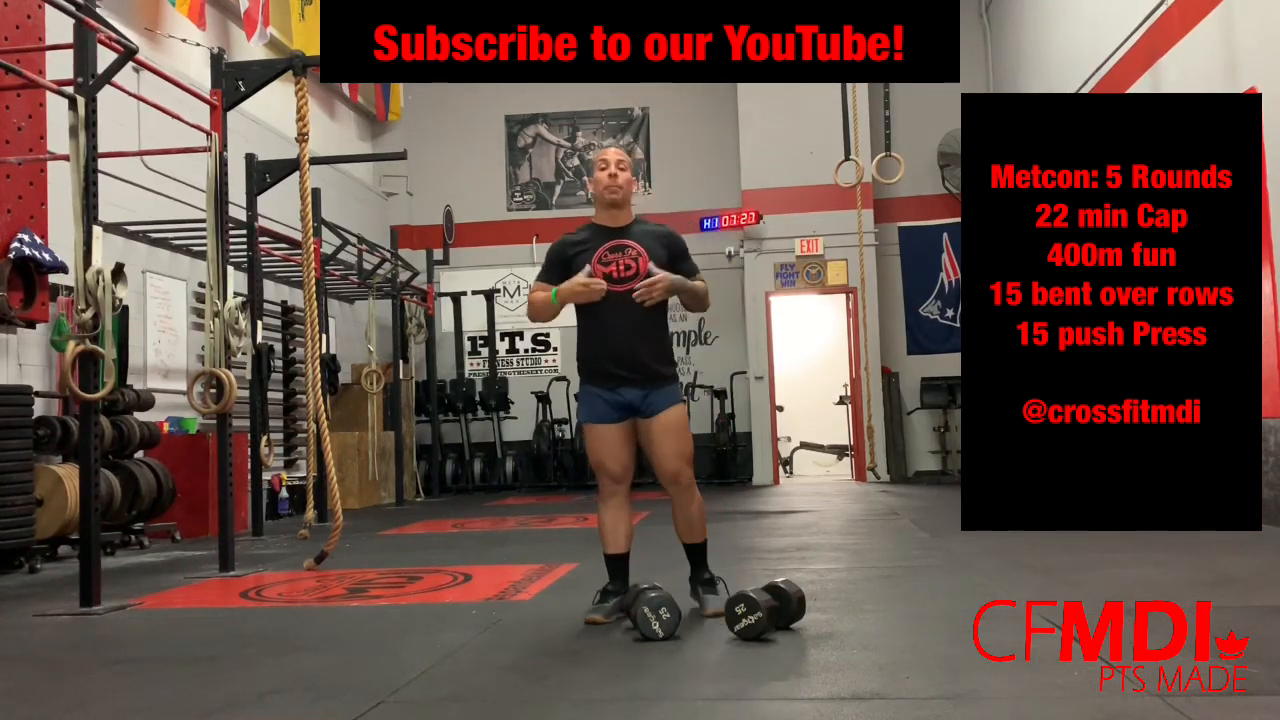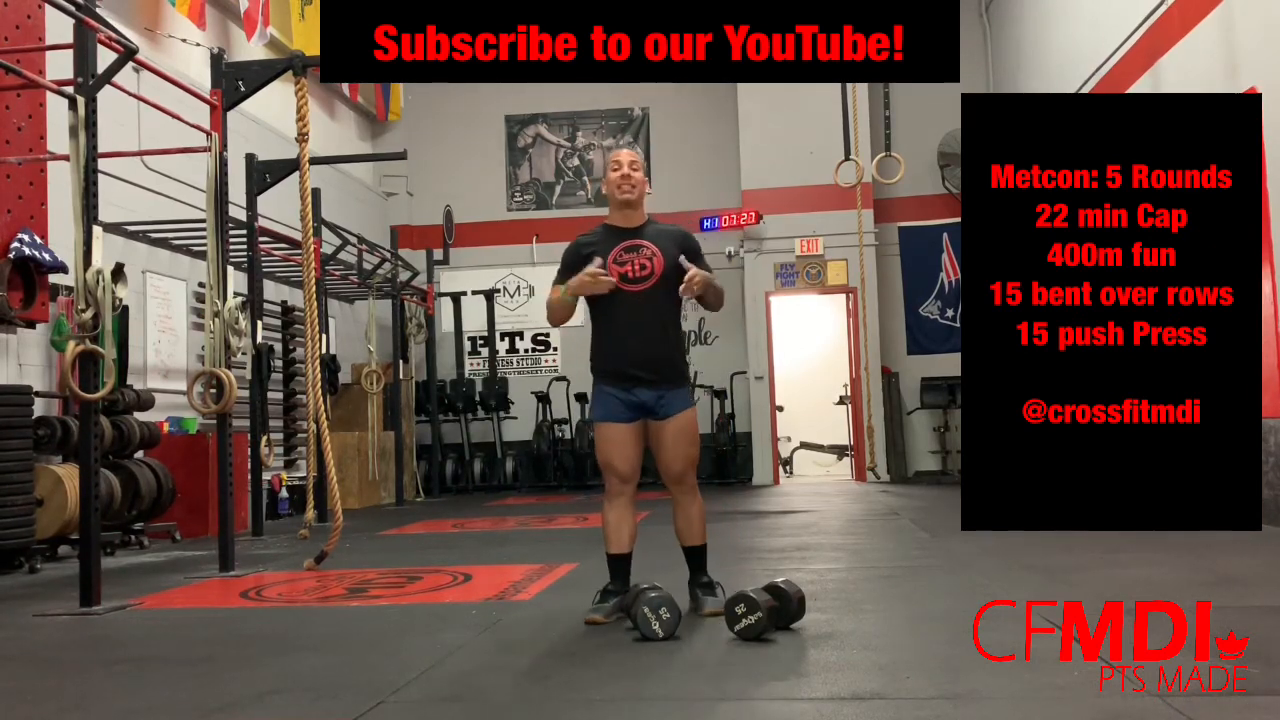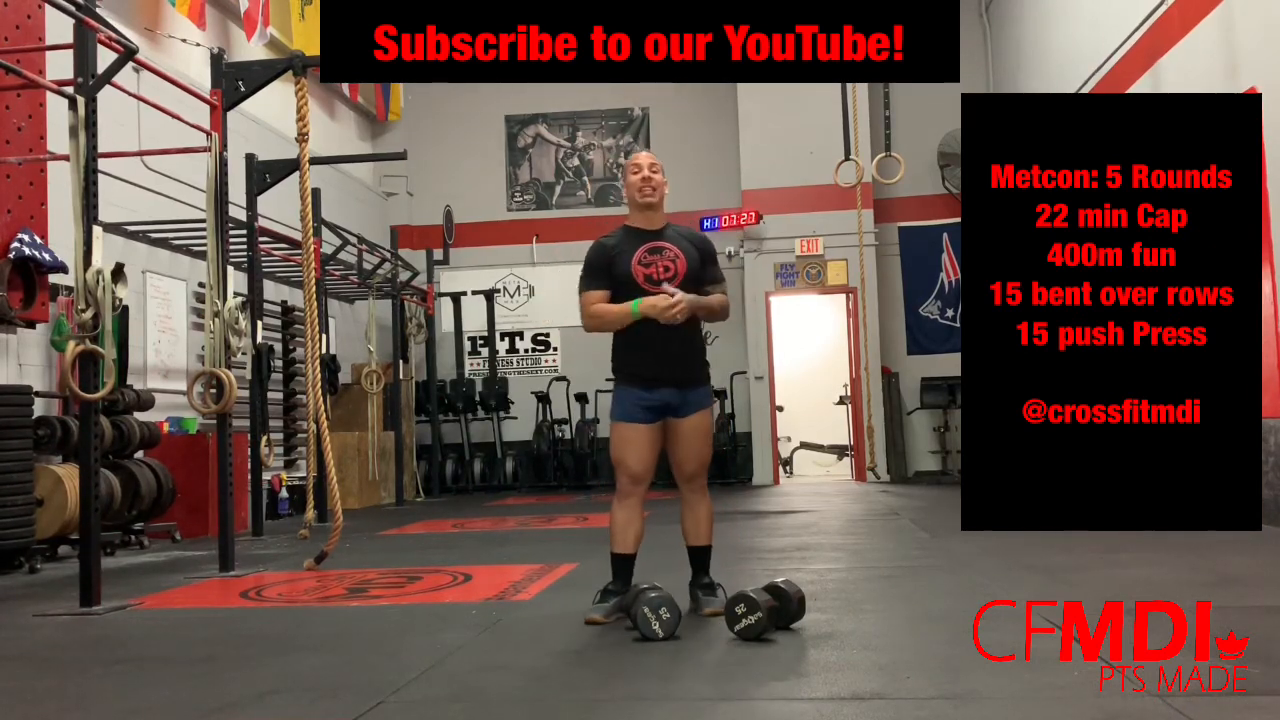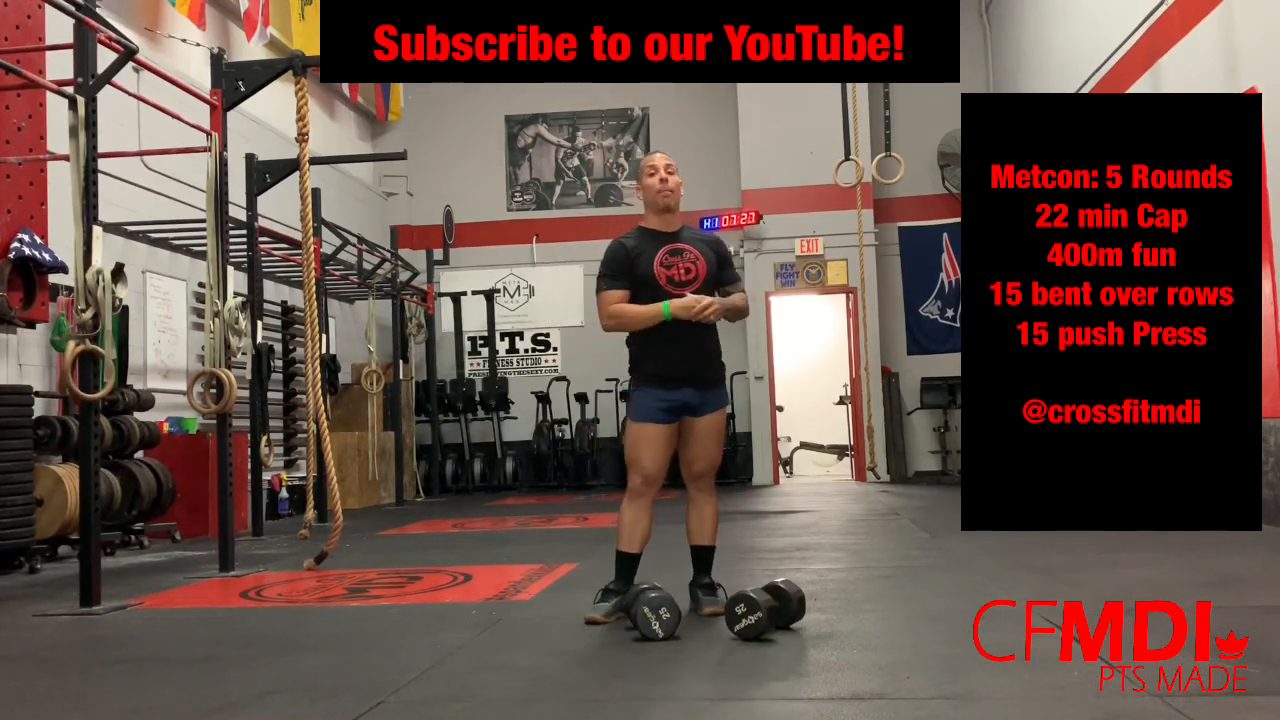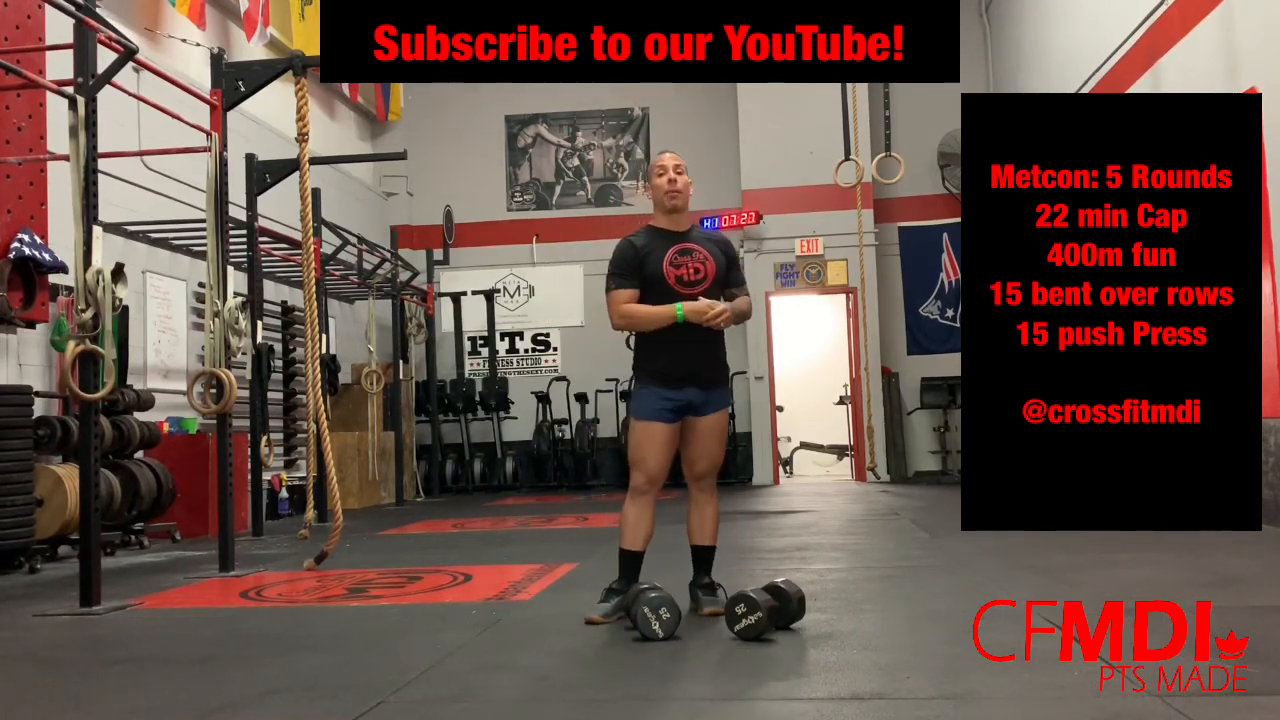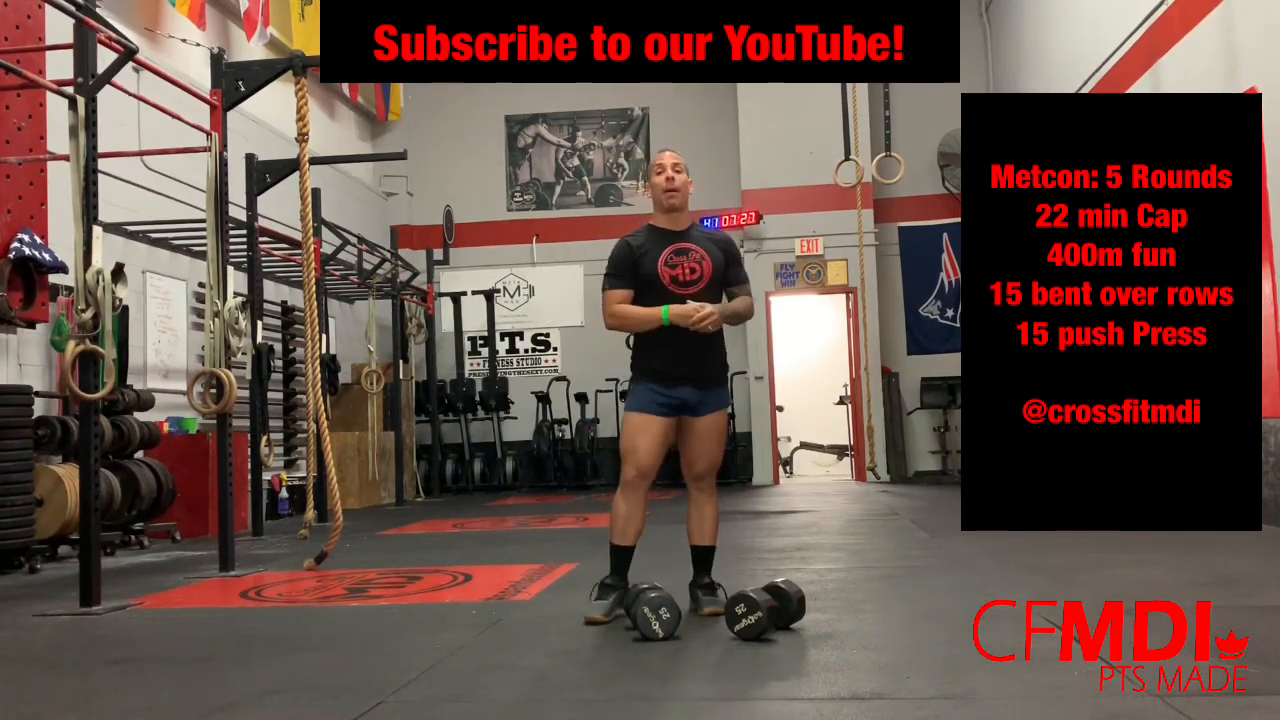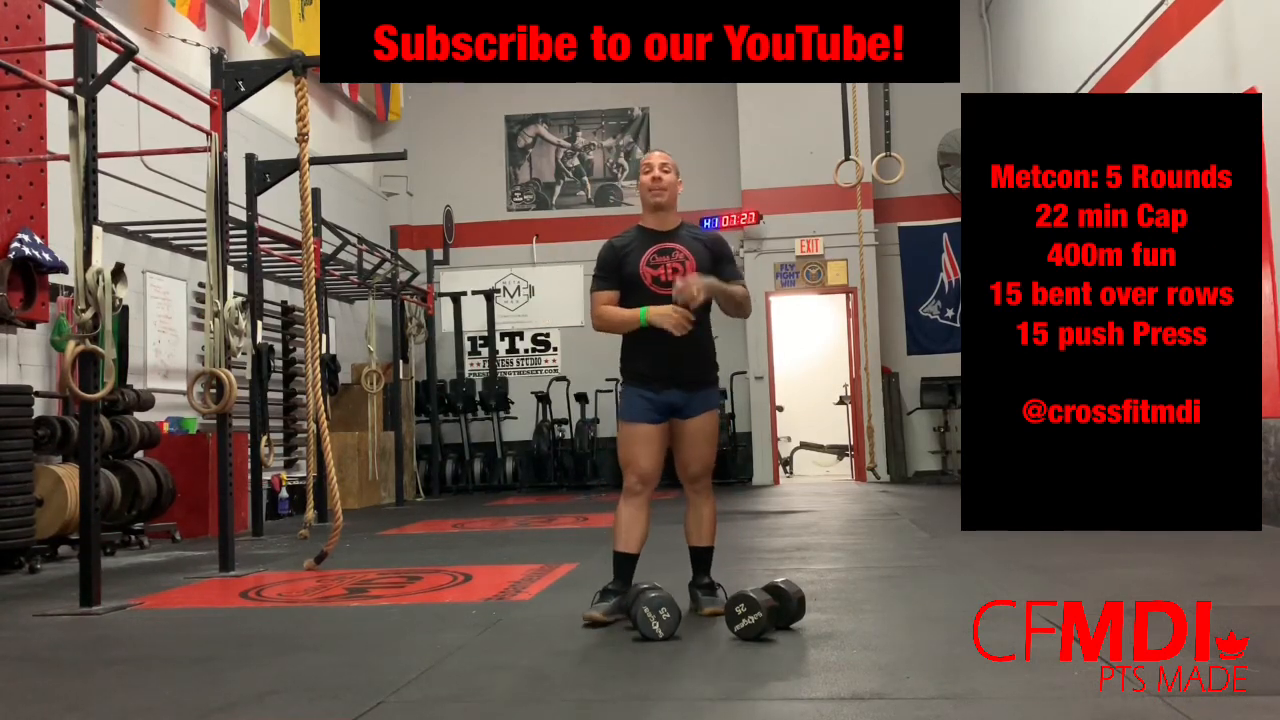
dt=0.2s
person 1, frame 1
left shoulder: (663, 239)
right shoulder: (570, 246)
left elbow: (702, 299)
right elbow: (535, 309)
left wrist: (676, 284)
right wrist: (565, 292)
left hip: (658, 383)
right hip: (600, 388)
left knee: (680, 479)
right knee: (612, 485)
left ankle: (703, 576)
right ankle: (617, 587)
person 1, frame 2
left shoulder: (676, 239)
right shoulder: (584, 247)
left elbow: (715, 302)
right elbow: (555, 316)
left wrist: (705, 283)
right wrist: (574, 287)
left hip: (671, 383)
right hip: (614, 387)
left knee: (683, 482)
right knee: (619, 485)
left ankle: (700, 579)
right ankle: (617, 587)
person 1, frame 3
left shoulder: (695, 242)
right shoulder: (606, 248)
left elbow: (723, 306)
right elbow: (590, 317)
left wrist: (695, 303)
right wrist: (643, 306)
left hip: (691, 384)
right hip: (635, 388)
left knee: (694, 482)
right knee: (630, 485)
left ankle: (701, 581)
right ankle: (619, 587)
person 1, frame 4
left shoulder: (710, 244)
right shoulder: (625, 249)
left elbow: (742, 302)
right elbow: (610, 316)
left wrist: (721, 304)
right wrist: (672, 307)
left hip: (707, 384)
right hip: (653, 387)
left knee: (702, 482)
right knee: (641, 485)
left ankle: (703, 582)
right ankle: (620, 587)
person 1, frame 5
left shoulder: (719, 244)
right shoulder: (634, 248)
left elbow: (743, 300)
right elbow: (620, 315)
left wrist: (730, 310)
right wrist: (685, 310)
left hip: (711, 384)
right hip: (657, 386)
left knee: (704, 481)
right knee: (644, 484)
left ankle: (702, 581)
right ankle: (623, 585)
person 1, frame 6
left shoulder: (720, 243)
right shoulder: (631, 247)
left elbow: (745, 301)
right elbow: (613, 314)
left wrist: (722, 311)
right wrist: (673, 313)
left hip: (709, 383)
right hip: (653, 383)
left knee: (703, 481)
right knee: (634, 478)
left ankle: (702, 581)
right ankle: (615, 582)
person 1, frame 7
left shoulder: (709, 242)
right shoulder: (618, 249)
left elbow: (743, 304)
right elbow: (600, 315)
left wrist: (711, 287)
right wrist: (650, 314)
left hip: (698, 385)
right hip: (642, 386)
left knee: (698, 483)
right knee: (636, 485)
left ankle: (702, 582)
right ankle: (618, 588)
